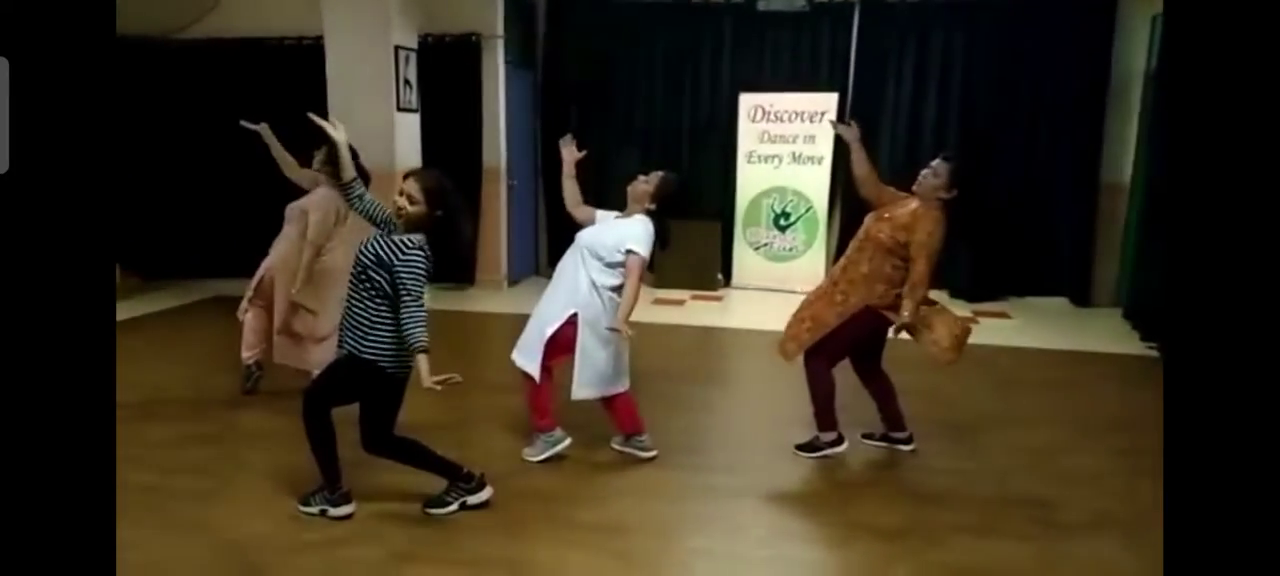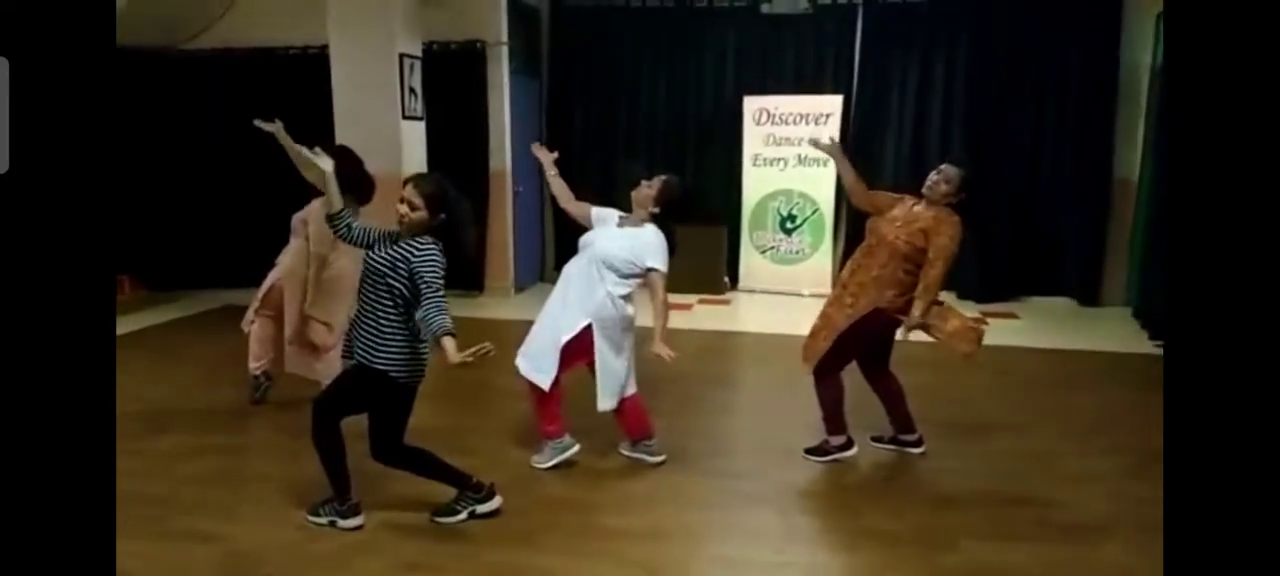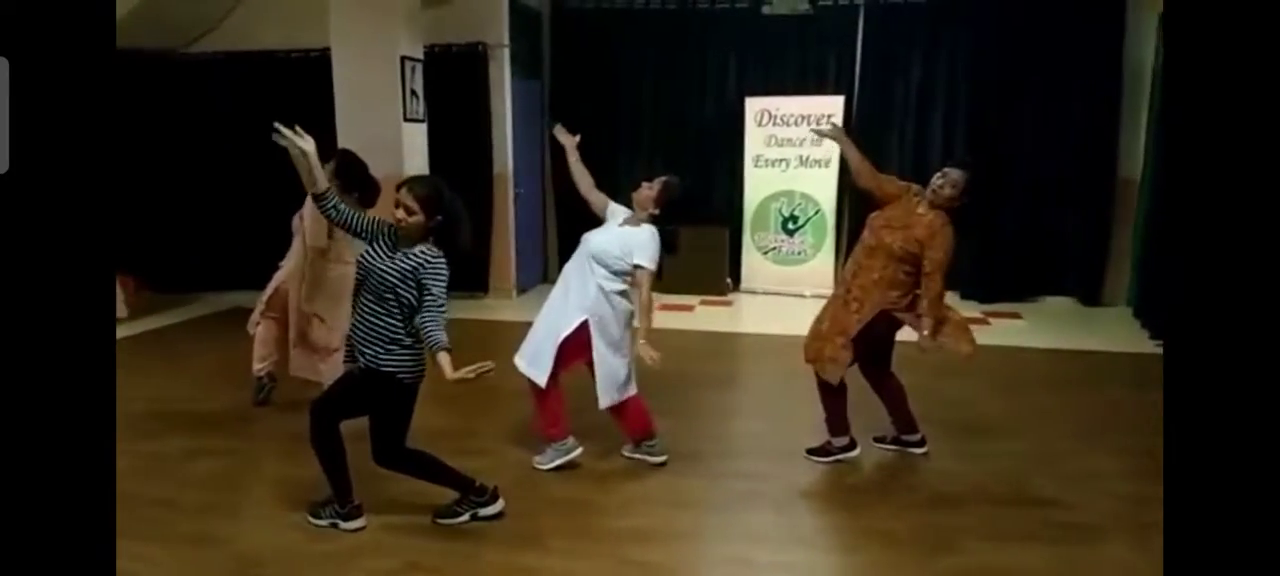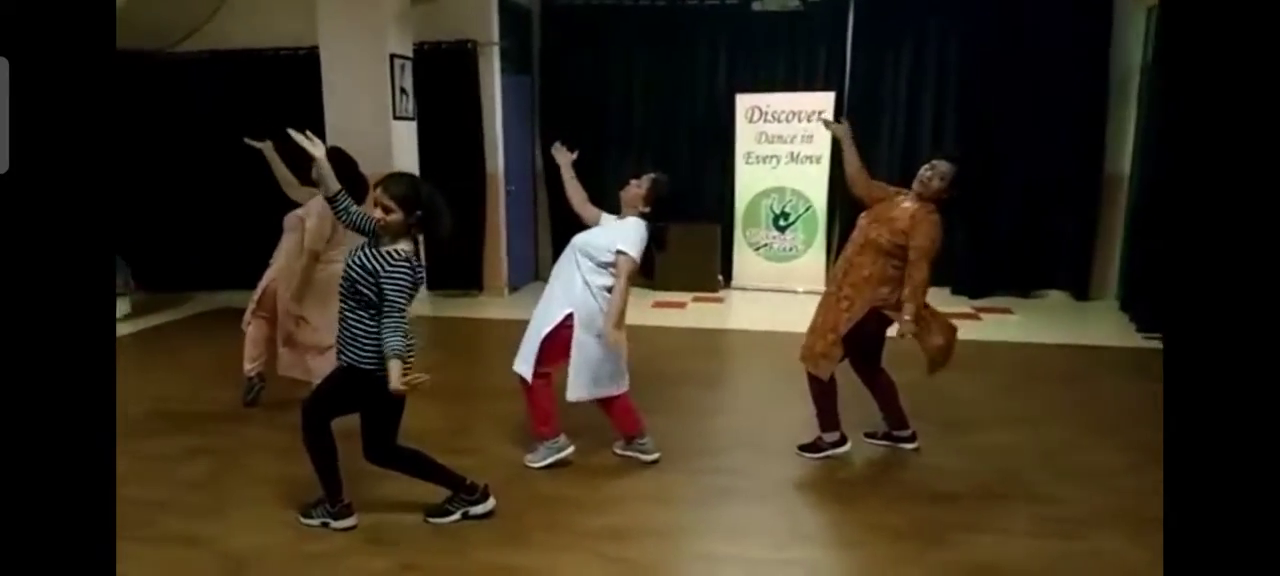
dt=0.3s
person 1, frame 1
left shoulder: (410, 248)
right shoulder: (395, 227)
left elbow: (412, 308)
right elbow: (357, 198)
left wrist: (423, 368)
right wrist: (342, 145)
left hip: (376, 355)
right hip: (376, 353)
left knee: (315, 401)
right knee: (378, 438)
left ankle: (334, 494)
right ankle: (467, 482)
person 1, frame 2
left shoulder: (426, 250)
right shoulder: (393, 238)
left elbow: (433, 303)
right elbow: (344, 229)
left wrist: (451, 351)
right wrist: (329, 174)
left hip: (388, 364)
right hip: (383, 362)
left knee: (324, 411)
right knee: (388, 448)
left ankle: (343, 505)
right ankle: (476, 491)
person 1, frame 3
left shoulder: (431, 261)
right shoulder: (384, 234)
left elbow: (432, 316)
right elbow: (335, 212)
left wrist: (447, 367)
right wrist: (311, 157)
left hip: (392, 368)
right hip: (376, 363)
left knee: (323, 414)
right knee: (389, 451)
left ankle: (344, 507)
right ankle: (477, 494)
person 1, frame 4
left shoulder: (398, 262)
right shoulder: (381, 234)
left elbow: (393, 322)
right elbow: (345, 212)
left wrist: (394, 376)
right wrist: (321, 162)
left hip: (372, 364)
right hip: (367, 361)
left knee: (314, 412)
right knee: (381, 449)
left ankle: (336, 507)
right ankle: (469, 492)
person 2, frame 1
left shoulder: (929, 217)
right shoulder: (906, 204)
left elbow: (921, 266)
right elbow: (870, 187)
left wrist: (909, 309)
right wrist: (854, 143)
left hip: (870, 304)
right hip: (862, 300)
left knee: (816, 357)
right knee: (867, 366)
left ankle: (829, 437)
right ankle: (898, 433)
person 2, frame 2
left shoulder: (945, 223)
right shoulder: (904, 204)
left elbow: (935, 270)
right elbow: (861, 196)
left wrist: (918, 311)
right wrist: (838, 156)
left hip: (878, 307)
right hip: (863, 301)
left knee: (824, 364)
right knee: (876, 370)
left ankle: (838, 441)
right ankle: (908, 436)
person 2, frame 3
left shoulder: (939, 229)
right shoulder: (907, 196)
left elbow: (932, 281)
right elbow: (869, 178)
left wrist: (928, 328)
right wrist: (842, 139)
left hip: (879, 308)
right hip: (862, 300)
left knee: (827, 362)
right knee: (877, 370)
left ankle: (841, 442)
right ankle: (910, 436)
person 2, frame 4
left shoulder: (925, 219)
right shoulder: (896, 198)
left elbow: (918, 269)
right elbow: (860, 185)
left wrist: (909, 315)
right wrist: (846, 140)
left hip: (870, 304)
right hip: (856, 298)
left knee: (818, 359)
right knee: (867, 366)
left ankle: (831, 437)
right ankle: (901, 431)
person 3, frame 1
left shoulder: (640, 227)
right shoulder: (612, 219)
left elbow: (633, 275)
right elbow: (575, 208)
left wrist: (622, 318)
right wrist: (568, 165)
left hip: (584, 309)
right hip: (573, 304)
left knee: (534, 362)
right knee: (606, 375)
left ankle: (549, 434)
right ankle: (635, 436)
person 3, frame 2
left shoulder: (652, 239)
right shoulder: (611, 219)
left elbow: (659, 293)
right elbow: (569, 204)
left wrist: (658, 339)
right wrist: (548, 165)
left hip: (593, 319)
right hip: (574, 309)
left knee: (540, 368)
right knee: (615, 381)
left ankle: (557, 440)
right ankle: (644, 442)
person 3, frame 3
left shoulder: (645, 236)
right shoulder: (619, 217)
left elbow: (643, 289)
right elbow: (588, 190)
left wrist: (642, 339)
right wrist: (570, 149)
left hip: (591, 315)
right hip: (579, 309)
left knee: (541, 369)
right knee: (614, 381)
left ankle: (559, 441)
right ankle: (646, 442)
person 3, frame 4
left shoulder: (634, 228)
right shoulder: (612, 223)
left elbow: (623, 278)
right elbow: (581, 206)
left wrist: (613, 325)
right wrist: (566, 167)
left hip: (578, 312)
right hip: (571, 308)
left knee: (533, 369)
right knee: (603, 379)
left ankle: (551, 441)
right ankle: (638, 440)
person 4, frame 1
left shoulder: (324, 198)
right shoulder: (324, 187)
left elbow: (314, 246)
right elbow: (291, 169)
left wrist: (298, 288)
right wrist: (266, 134)
left hip: (293, 268)
right hip: (330, 272)
left knee: (258, 306)
right knee: (320, 323)
left ankle: (252, 364)
person 4, frame 2
left shoulder: (321, 208)
right shoulder: (345, 198)
left elbow: (318, 257)
right elbow: (308, 170)
left wrist: (310, 300)
right wrist: (281, 135)
left hip: (300, 277)
right hip: (340, 282)
left knee: (265, 316)
right knee: (328, 334)
left ankle: (260, 375)
person 4, frame 3
left shoulder: (317, 204)
right shoulder: (351, 204)
left elbow: (315, 253)
right elbow: (315, 185)
left wrist: (307, 297)
right wrist: (295, 152)
left hip: (318, 282)
right hip: (342, 282)
left knee: (270, 318)
right knee: (331, 337)
left ankle: (263, 375)
person 4, frame 4
left shoulder: (321, 205)
left elbow: (311, 254)
right elbow: (293, 188)
left wrist: (295, 296)
right wrist: (269, 153)
left hip: (305, 280)
right hip: (329, 281)
left knee: (261, 318)
right knee: (320, 335)
left ankle: (253, 376)
